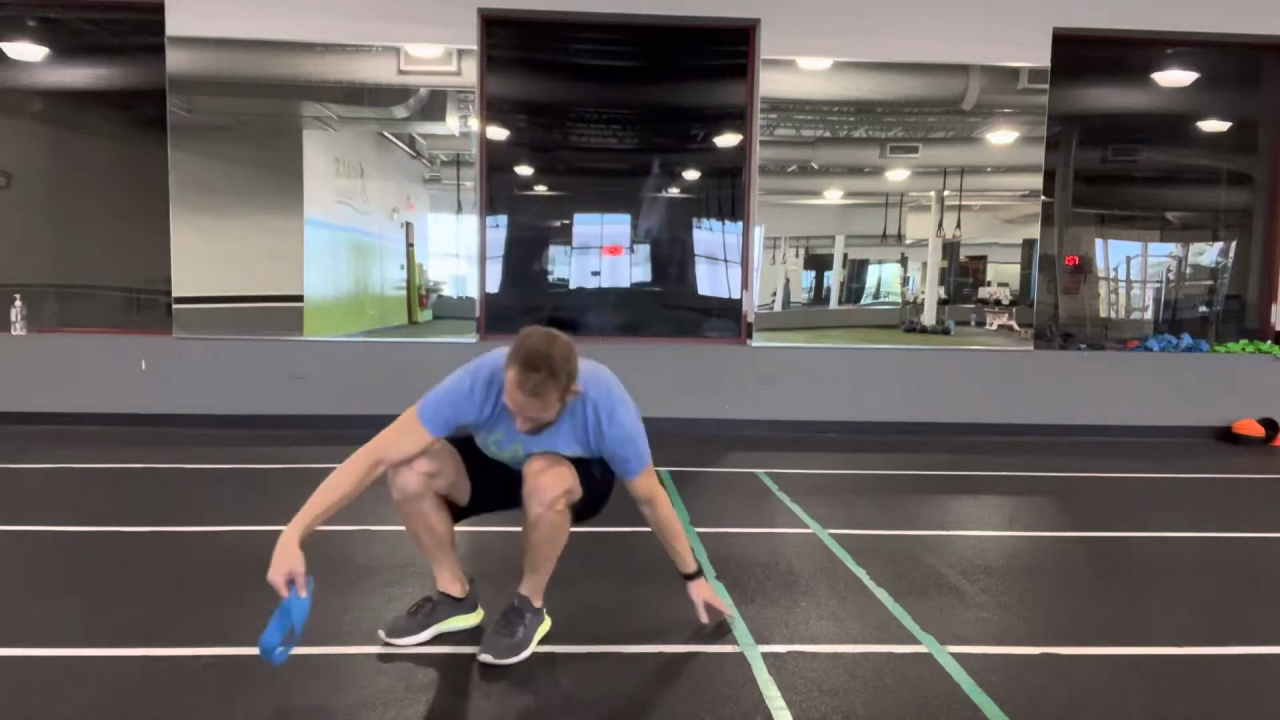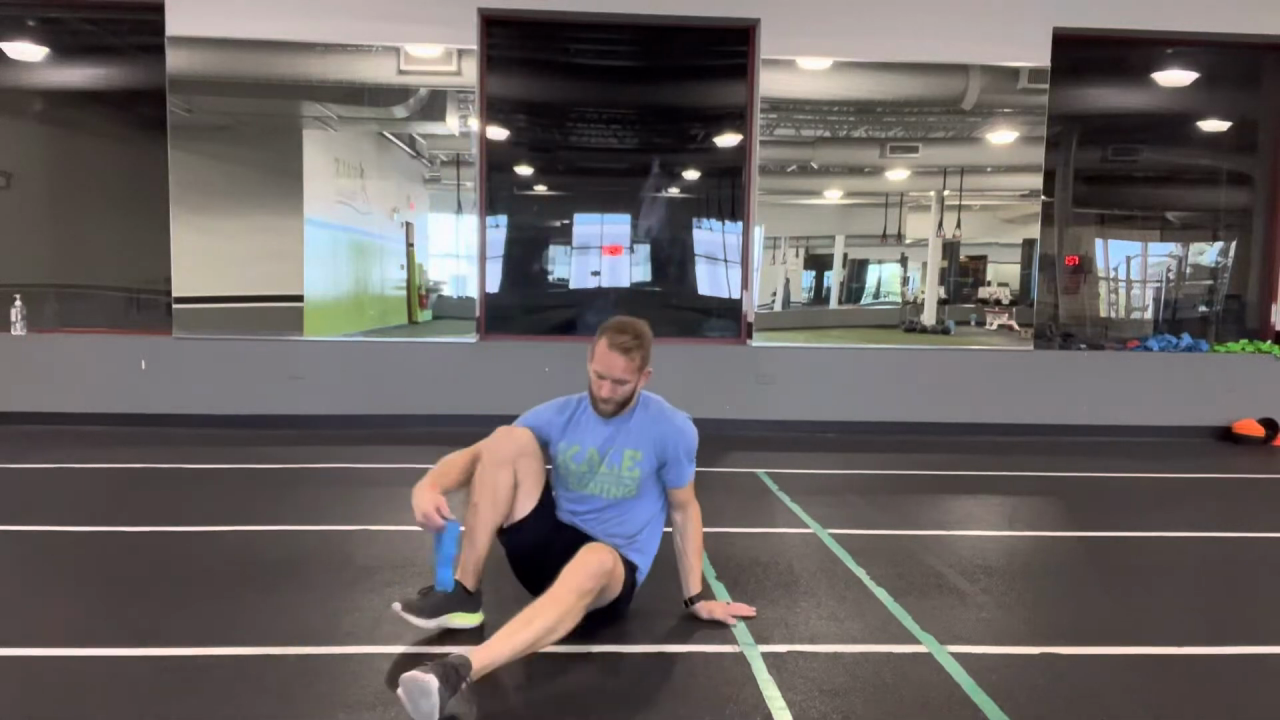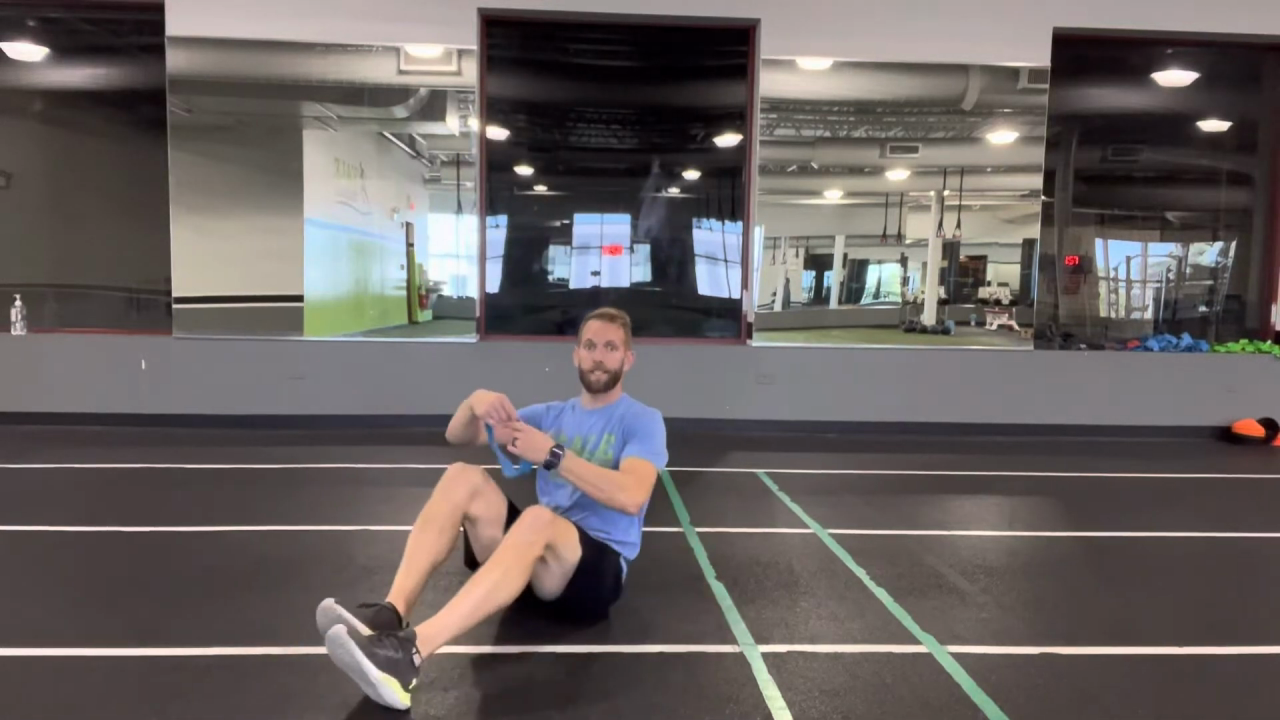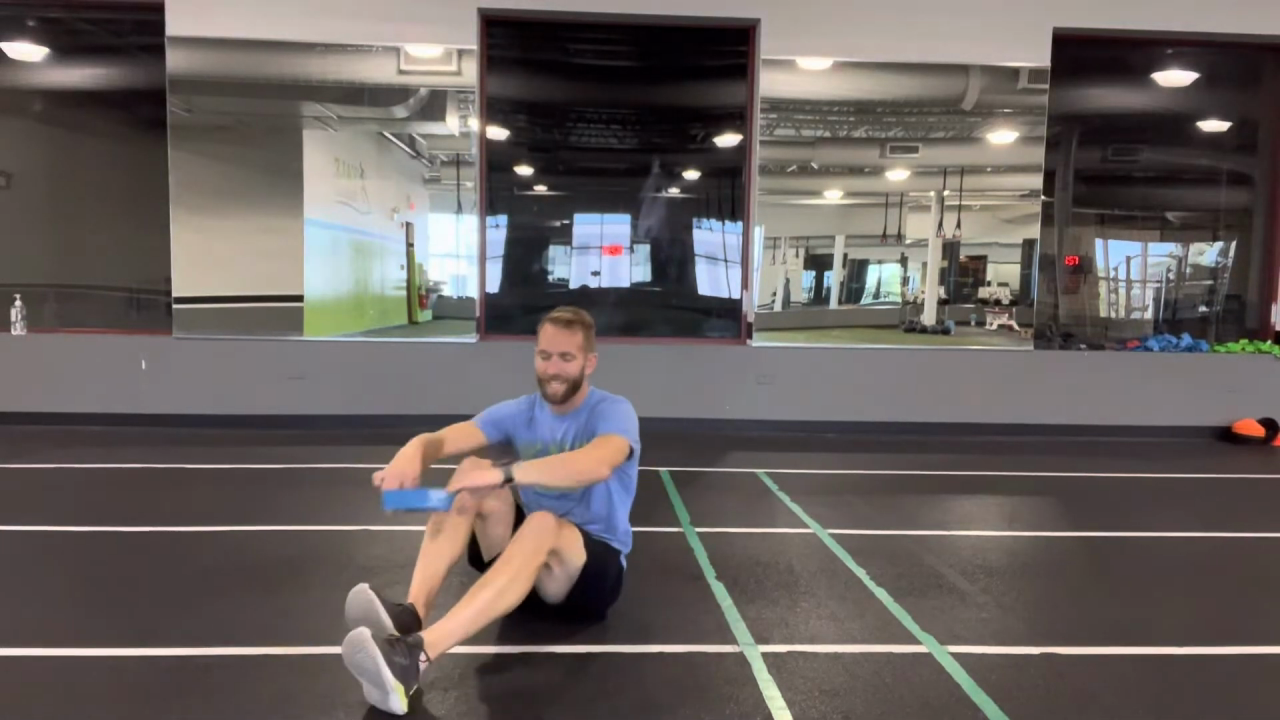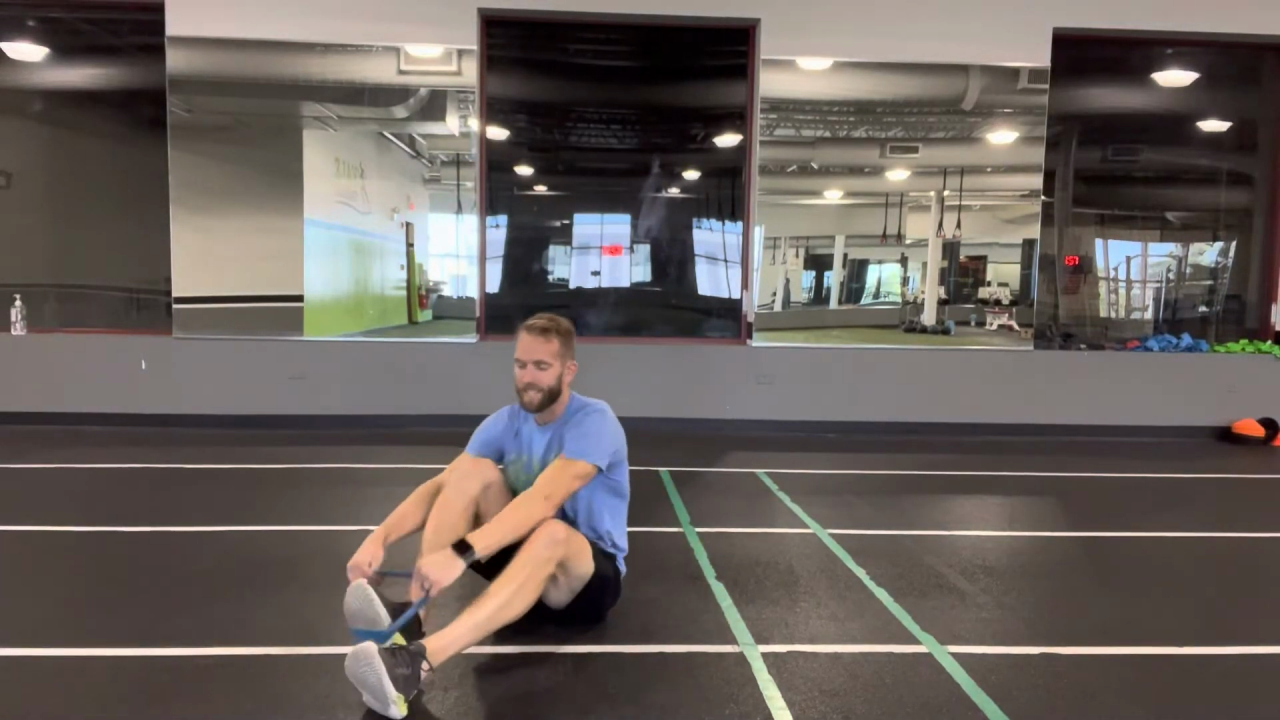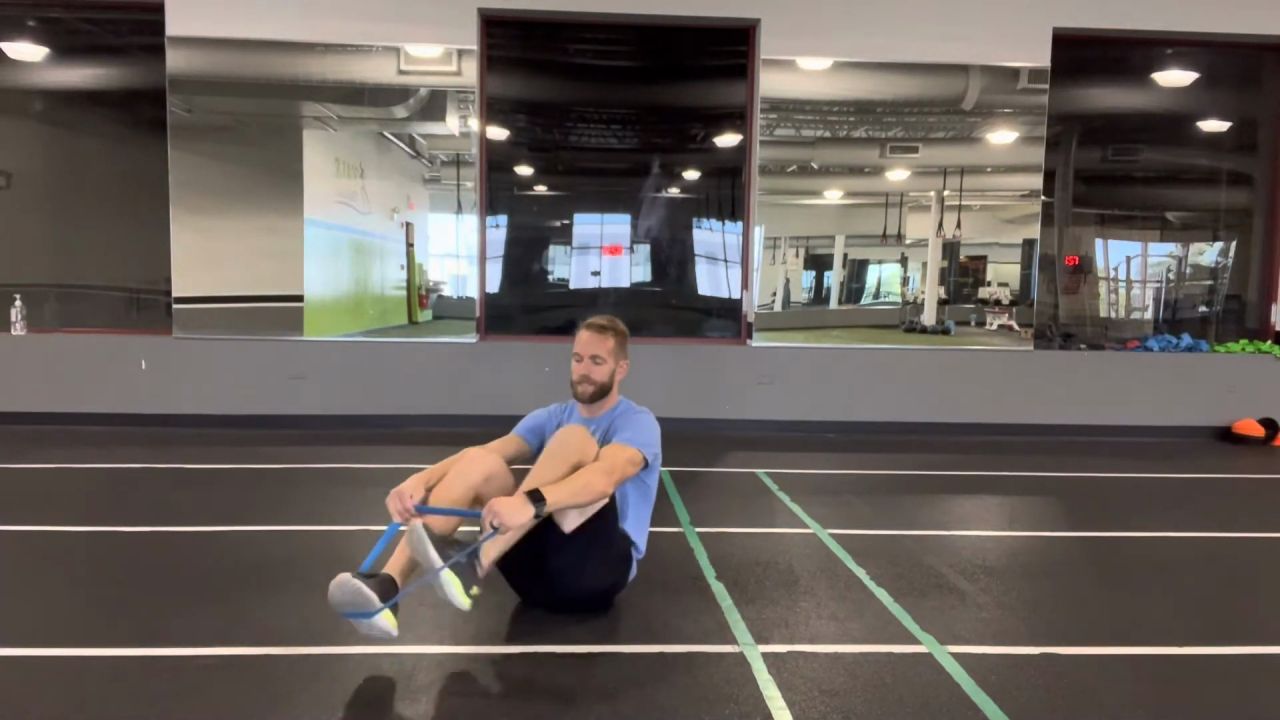
dt=0.7s
person 1, frame 1
left shoulder: (609, 414)
right shoulder: (479, 383)
left elbow: (649, 496)
right elbow: (376, 456)
left wrist: (692, 575)
right wrist: (293, 534)
left hip: (580, 470)
right hip: (499, 463)
left knee: (543, 480)
right knee: (409, 473)
left ankle: (529, 606)
right ankle: (454, 596)
person 1, frame 2
left shoulder: (672, 429)
right shoulder: (558, 415)
left elbow: (683, 509)
right elbow: (471, 455)
left wrist: (695, 597)
right wrist: (427, 487)
left hip: (613, 572)
right hip: (547, 546)
left knee: (593, 560)
right knee: (510, 440)
left ankle: (459, 673)
right ankle: (463, 593)
person 1, frame 3
left shoulder: (643, 421)
right shoulder: (551, 415)
left elbow: (631, 497)
right elbow: (458, 436)
left wrist: (553, 455)
right wrist: (476, 402)
left hip: (597, 568)
right hip: (530, 556)
left knee: (538, 519)
right knee: (464, 477)
left ankle: (410, 651)
right ankle: (390, 614)
person 1, frame 4
left shoulder: (613, 412)
right shoulder: (519, 411)
left elbow: (597, 466)
right elbow: (443, 441)
left wrist: (505, 474)
right wrist: (412, 455)
left hip: (592, 567)
right hip: (529, 558)
left knee: (542, 524)
right knee: (472, 468)
left ankle: (416, 653)
right ankle: (411, 615)
person 1, frame 5
left shoulder: (595, 423)
right shoulder: (505, 423)
left elbow: (544, 501)
right elbow: (441, 487)
left wrist: (460, 553)
right wrist: (379, 538)
left hip: (591, 573)
right hip: (524, 559)
left knee: (553, 534)
right knee: (473, 470)
left ankle: (418, 662)
right ankle: (410, 618)
person 1, frame 6
left shoulder: (638, 424)
right shoulder: (550, 418)
left elbow: (603, 477)
right elbow: (494, 452)
left wrist: (531, 503)
right wrist: (422, 480)
left hip: (597, 567)
right hip: (538, 557)
left knee: (574, 438)
right knee: (479, 462)
left ankle: (473, 565)
right ankle: (390, 584)
